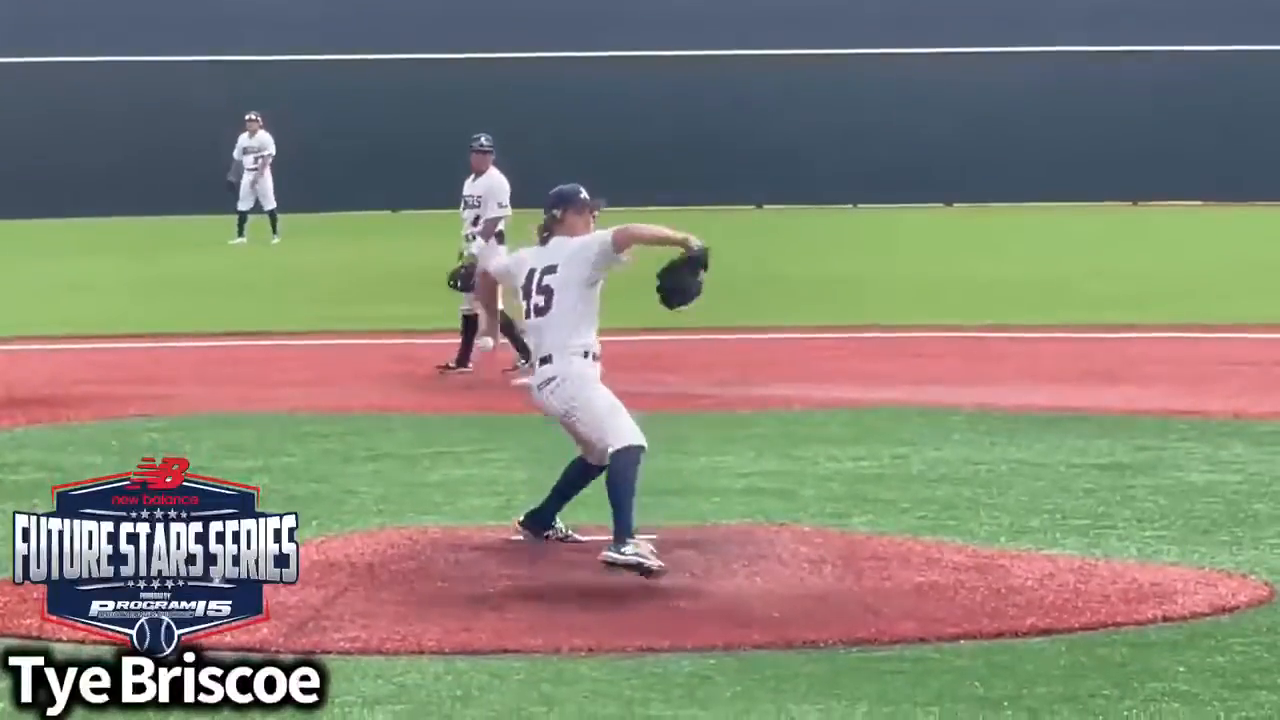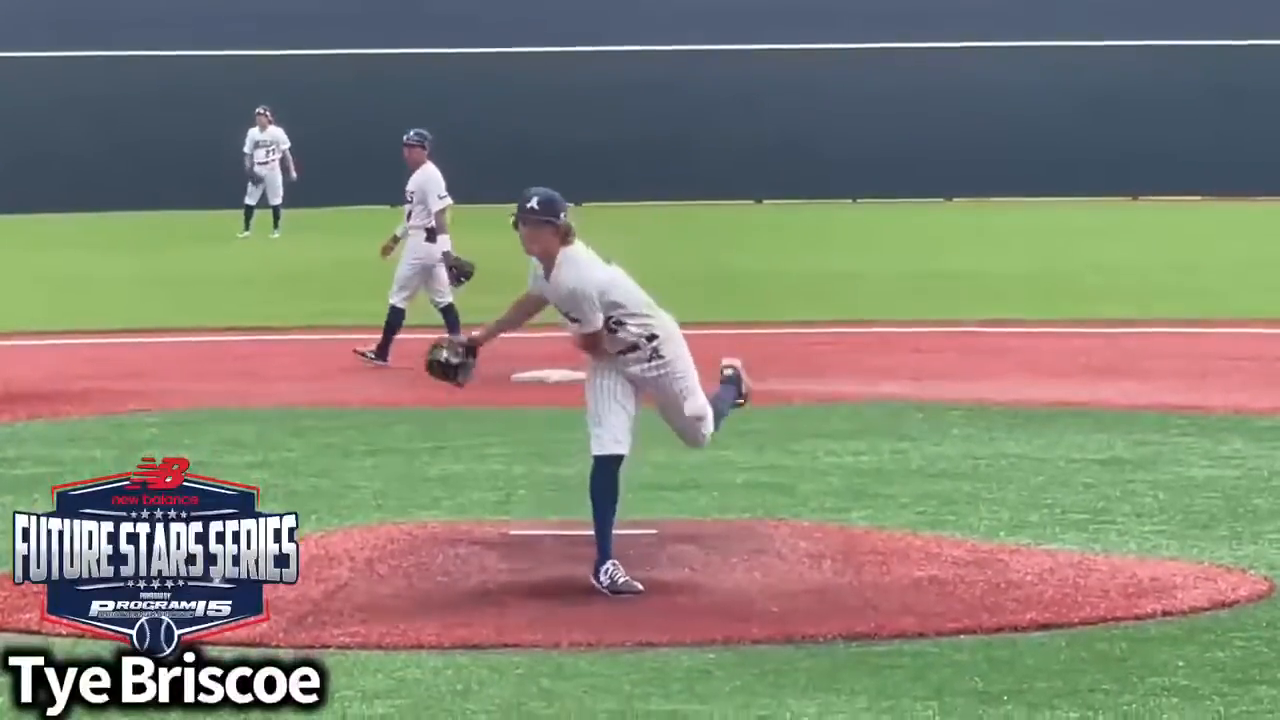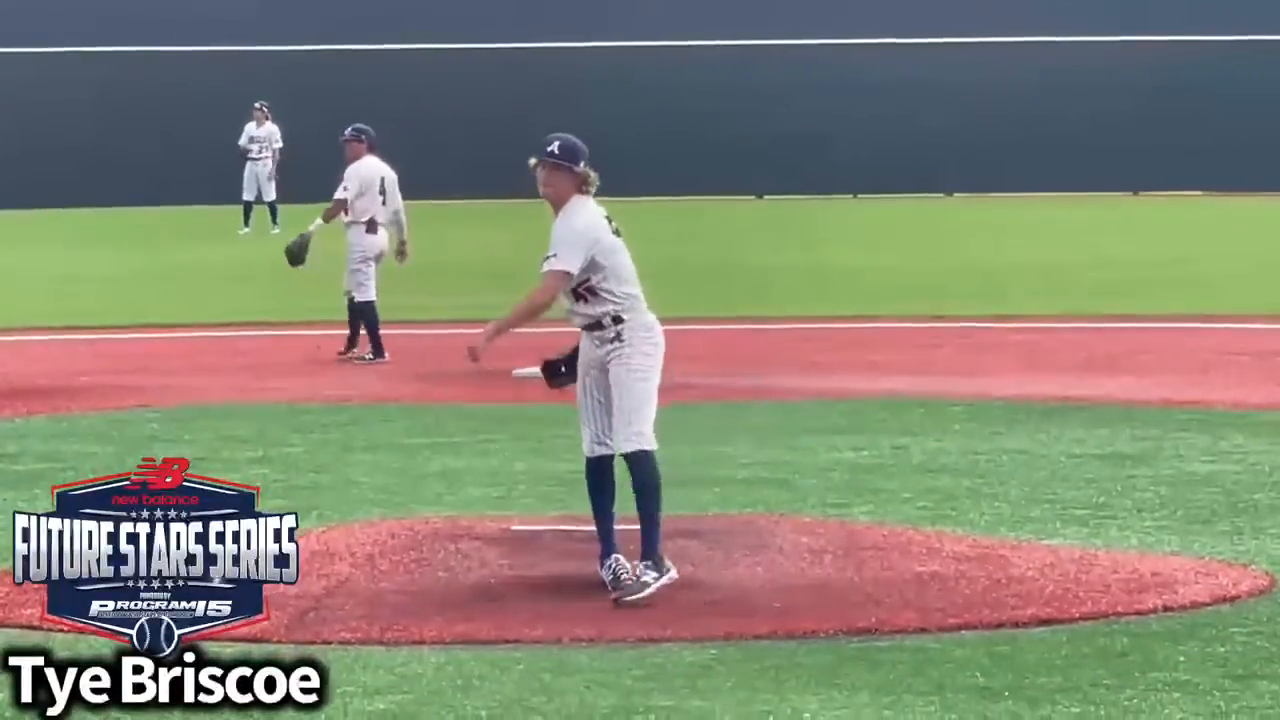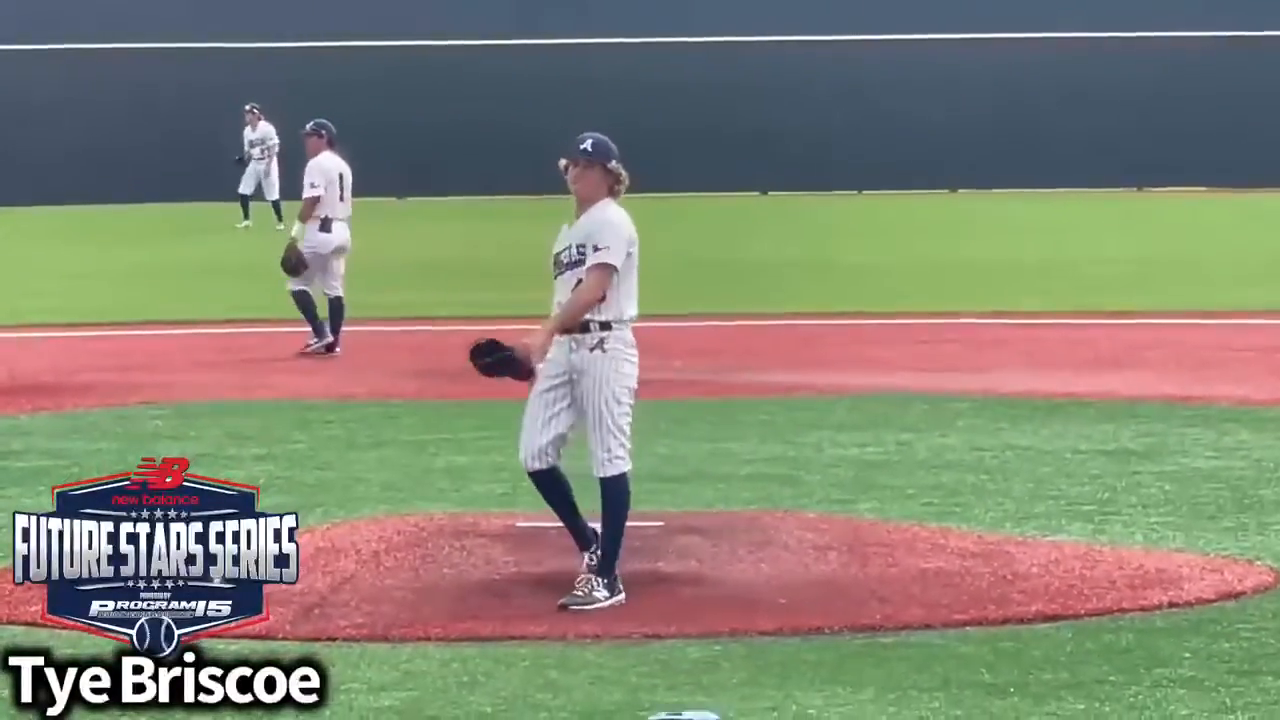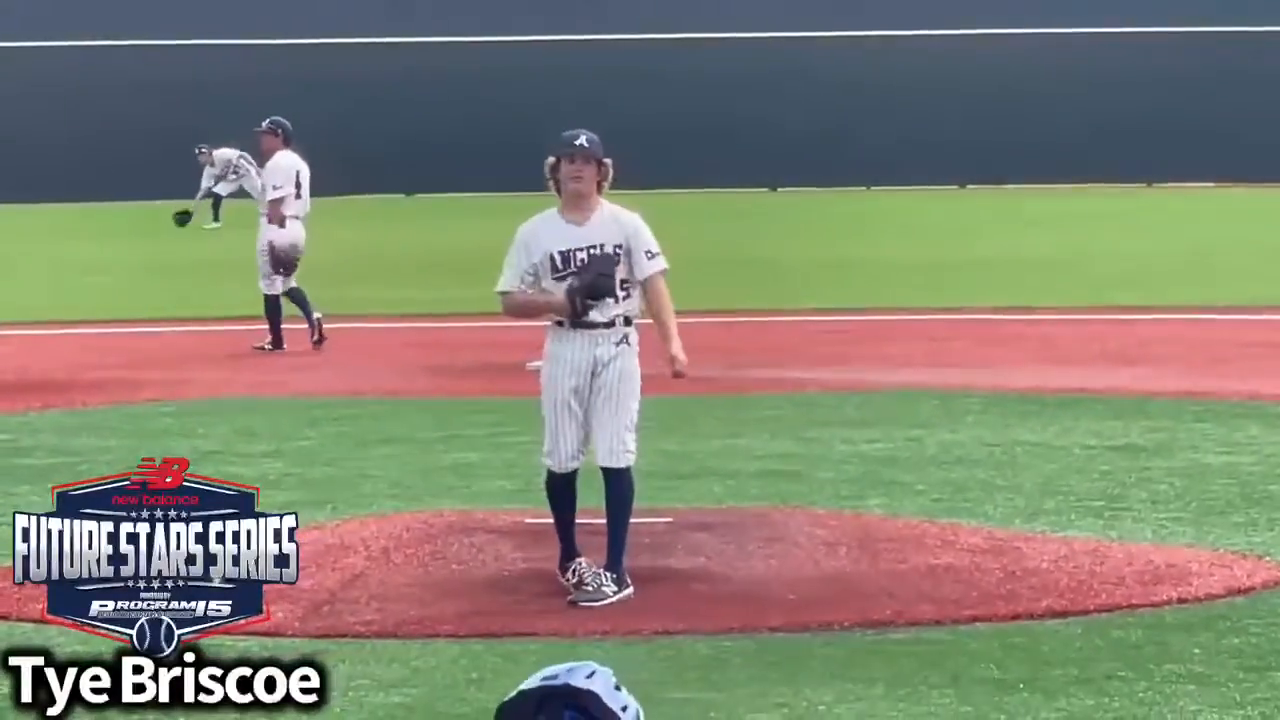
dt=0.5s
person 1, frame 1
left shoulder: (527, 258)
right shoulder: (581, 248)
left elbow: (486, 264)
right elbow: (624, 234)
left wrist: (491, 313)
right wrist: (683, 239)
left hip: (545, 380)
right hip: (564, 380)
left knee: (602, 453)
right knee: (628, 444)
left ankle: (540, 520)
right ankle: (624, 544)
person 1, frame 2
left shoulder: (575, 278)
right shoulder: (545, 266)
left elbow: (593, 344)
right elbow: (533, 301)
left wrist: (571, 336)
right wrist: (486, 334)
left hip: (656, 352)
right hip: (612, 359)
left knee: (700, 432)
right knee: (607, 454)
left ankle: (730, 383)
right ankle: (605, 562)
person 1, frame 3
left shoulder: (576, 223)
right shoulder: (580, 216)
left elbow: (548, 292)
left wrist: (493, 333)
right wrist: (582, 341)
left hip: (633, 339)
right hip: (596, 342)
left knee: (633, 443)
right knee: (597, 450)
left ankle: (654, 561)
right ankle: (611, 554)
person 1, frame 4
left shoulder: (612, 222)
right shoulder: (570, 230)
left elbow: (595, 289)
left wrist: (545, 332)
right wrist: (546, 343)
left hip: (606, 349)
right hip: (564, 349)
left knee: (609, 460)
right knee: (535, 455)
left ankle: (607, 577)
right ankle: (589, 542)
person 1, frame 5
left shoulder: (626, 223)
right shoulder: (534, 232)
left elbow: (653, 289)
right elbow: (509, 302)
left wrist: (673, 343)
right wrist: (556, 303)
left hip: (617, 347)
right hip: (565, 350)
left knee: (616, 459)
right knee: (561, 461)
left ankle: (615, 572)
right ankle: (569, 560)
person 2, frame 1
left shoulder: (496, 182)
right shoulder: (469, 181)
left elbow: (493, 221)
left wrist: (474, 251)
right hip: (473, 250)
left knee: (490, 305)
right knee: (469, 304)
left ankle: (525, 353)
right ankle: (462, 359)
person 2, frame 2
left shoulder: (429, 176)
right shoulder: (418, 175)
left elbow: (440, 214)
left wrist: (447, 249)
right wrist: (395, 238)
left hip: (422, 244)
right hip: (426, 243)
left knee: (399, 297)
right knee: (442, 298)
left ankle: (382, 352)
person 2, frame 3
left shoulder: (357, 169)
right shoulder: (387, 171)
left elbow: (339, 204)
right elbow: (397, 210)
left wrist: (312, 228)
right wrist: (402, 240)
left hip: (362, 235)
right hip: (379, 235)
left knee: (364, 294)
right knee: (354, 290)
left ankle: (378, 350)
right ankle: (352, 344)
person 2, frame 4
left shoulder: (317, 164)
right shoulder: (343, 166)
left elbow: (311, 201)
left wrist: (295, 232)
left hip: (320, 231)
right hip: (341, 230)
left knee: (298, 284)
right knee: (334, 289)
left ankle: (321, 333)
right ankle: (332, 341)
person 2, frame 5
left shoulder: (275, 163)
right shoulder: (300, 163)
left elbow: (276, 204)
left wrist: (271, 237)
left hip: (276, 228)
right hip: (296, 228)
left knee: (271, 285)
right knee: (287, 284)
left ankle: (276, 340)
right ankle: (312, 318)
